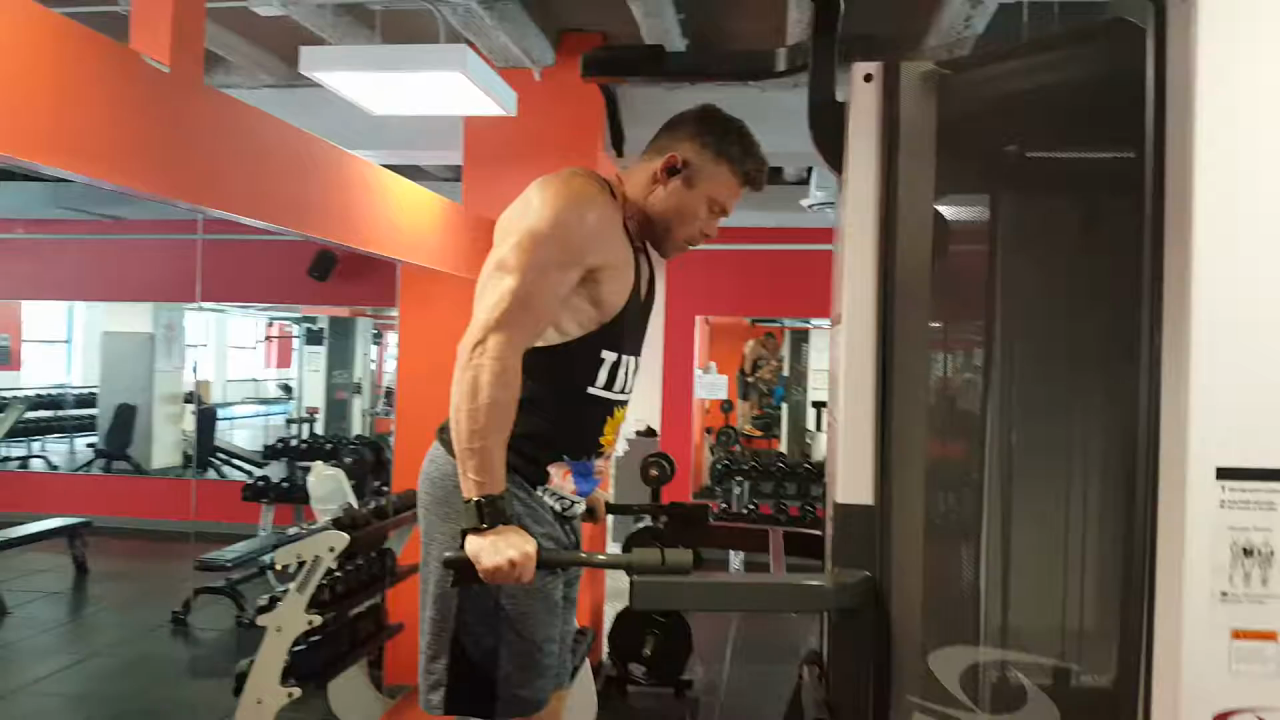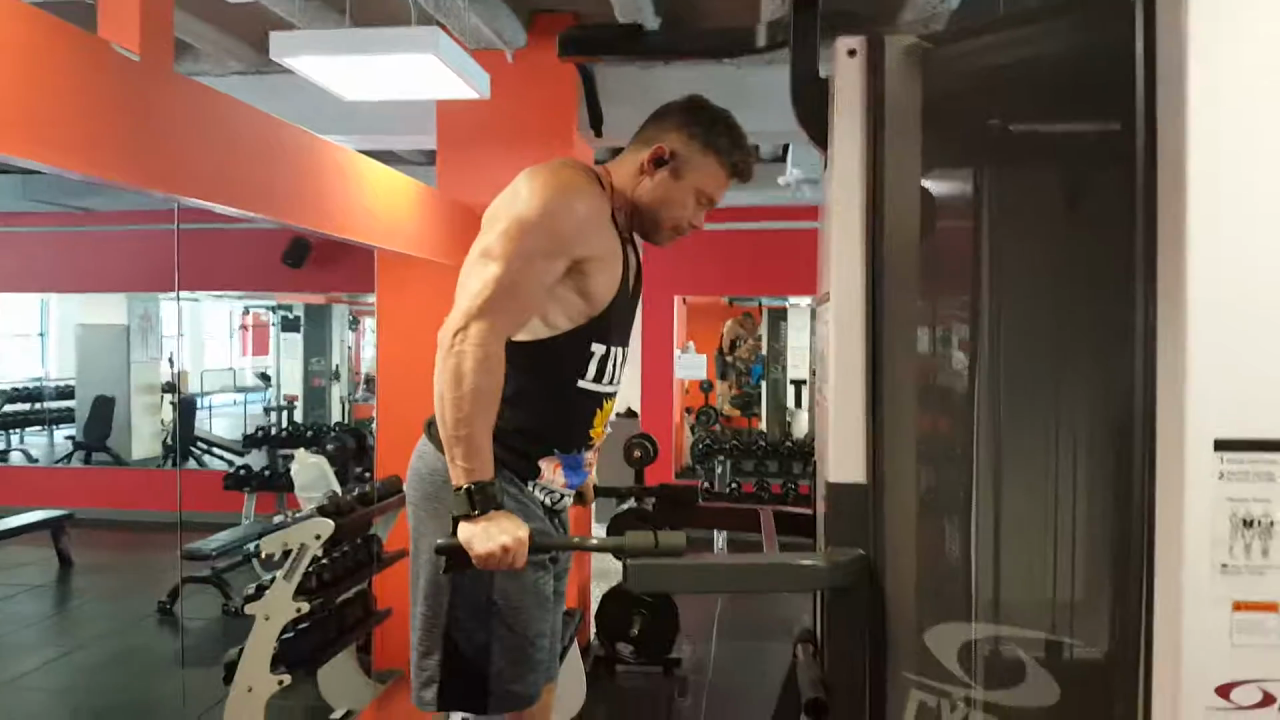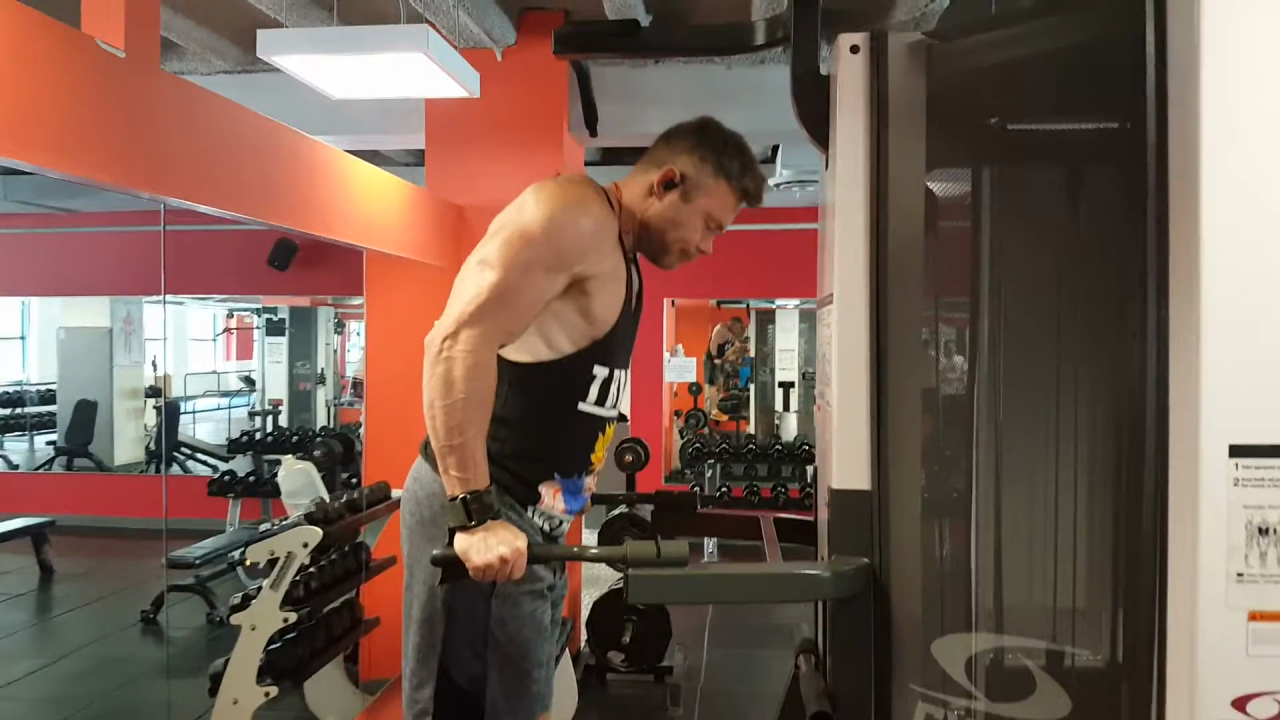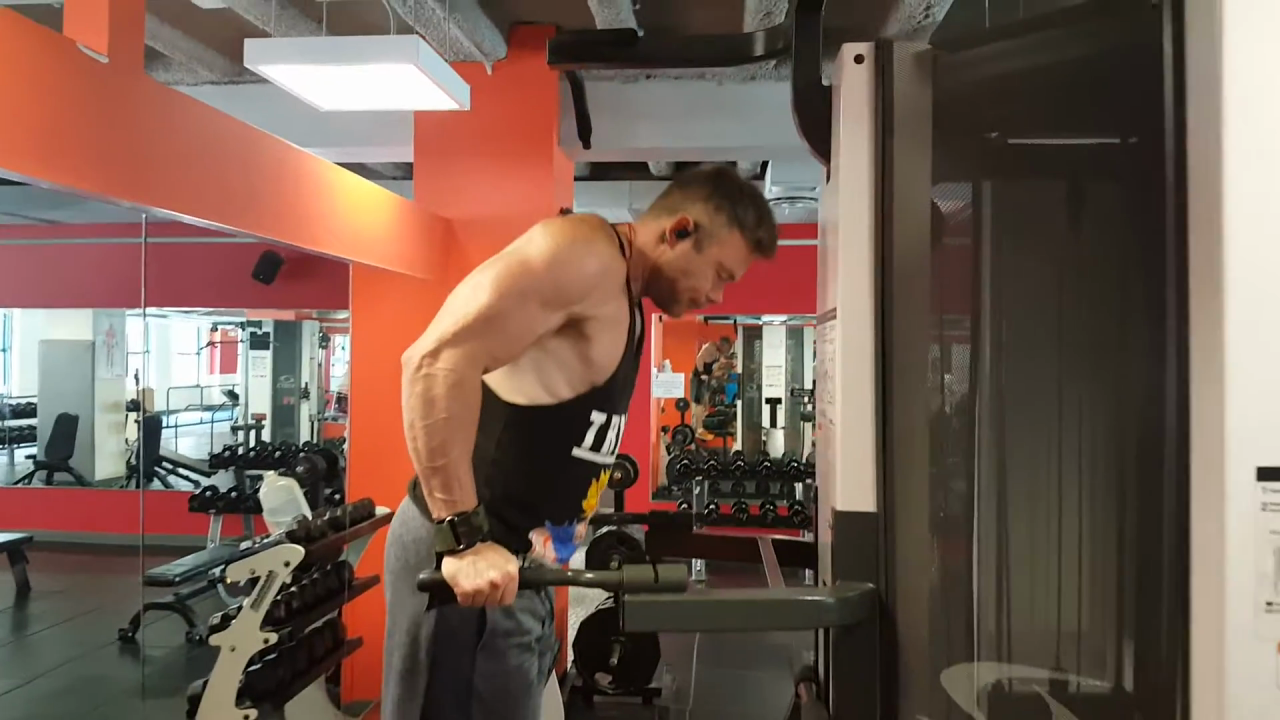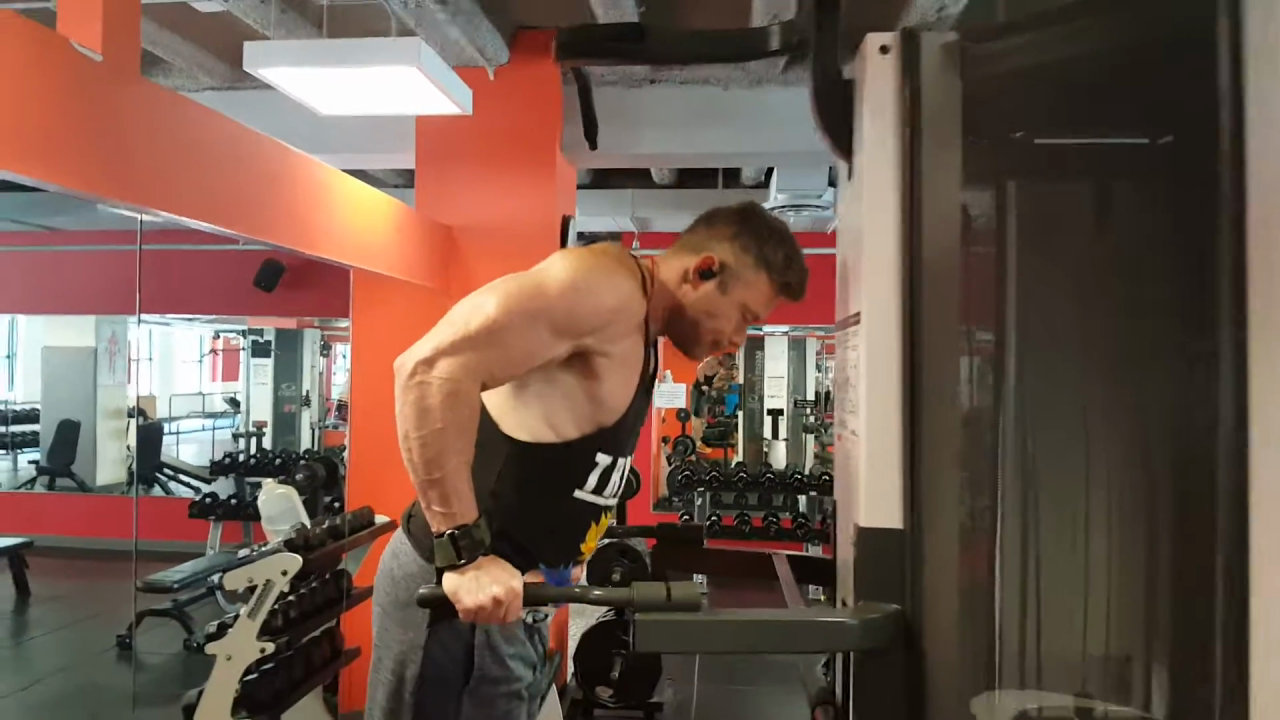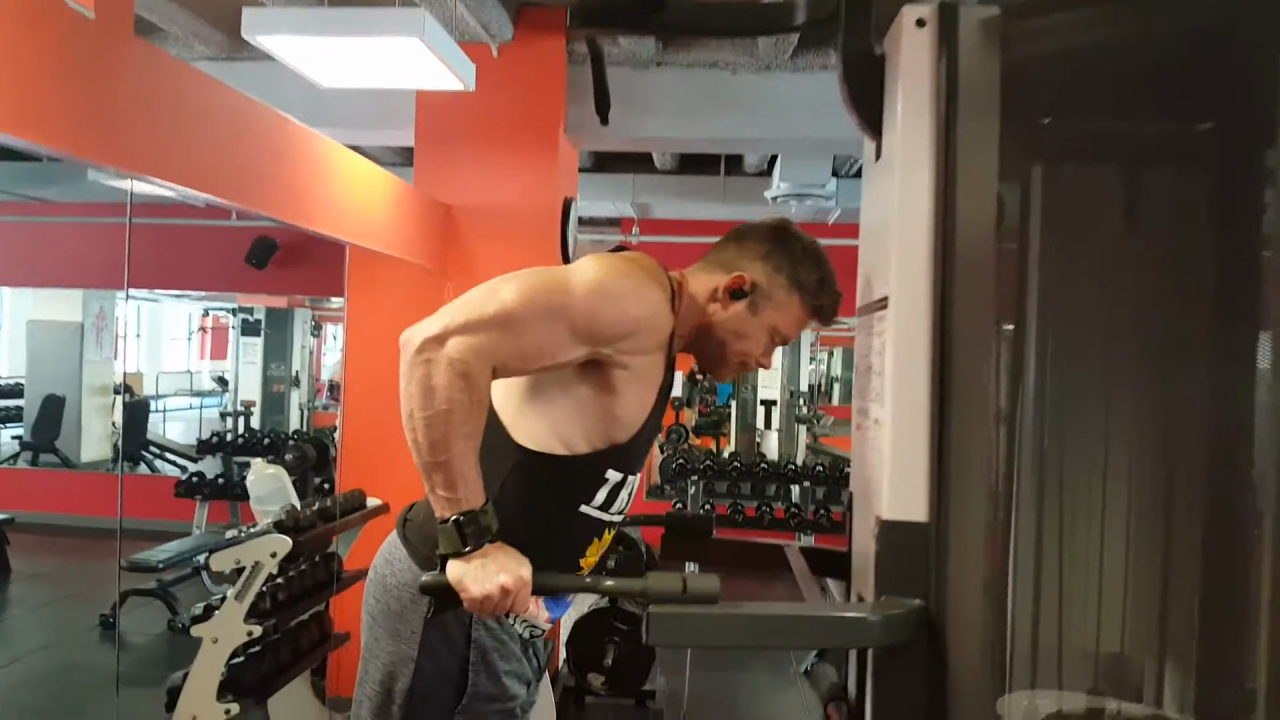
dt=0.3s
person 1, frame 1
left shoulder: (637, 254)
right shoulder: (577, 208)
right elbow: (489, 346)
right wrist: (486, 516)
left hip: (552, 500)
right hip: (497, 497)
person 1, frame 2
left shoulder: (621, 241)
right shoulder: (567, 198)
right elbow: (470, 333)
right wrist: (477, 502)
left hip: (539, 494)
right hip: (487, 490)
person 1, frame 3
left shoulder: (623, 259)
right shoulder: (577, 215)
right elbow: (456, 340)
right wrist: (473, 512)
left hip: (534, 520)
right hip: (483, 517)
person 1, frame 4
left shoulder: (624, 303)
right shoulder: (585, 253)
right elbow: (438, 360)
right wrist: (462, 536)
left hip: (521, 563)
right hip: (472, 559)
person 1, frame 5
left shoulder: (638, 335)
right shoulder: (608, 288)
right elbow: (432, 367)
right wrist: (463, 553)
left hip: (511, 601)
right hip: (464, 591)
person 1, frame 6
left shoulder: (655, 342)
right shoulder: (635, 295)
right elbow: (439, 345)
right wrist: (471, 539)
left hip: (508, 604)
right hip: (457, 595)
